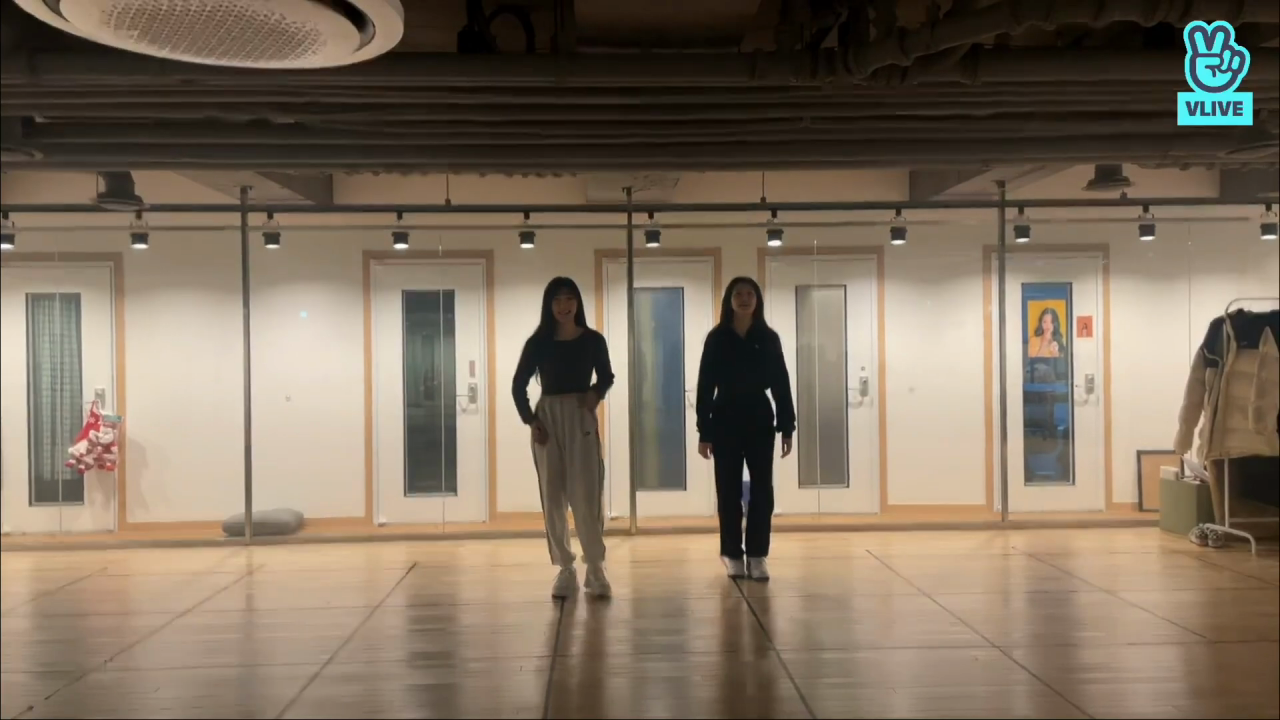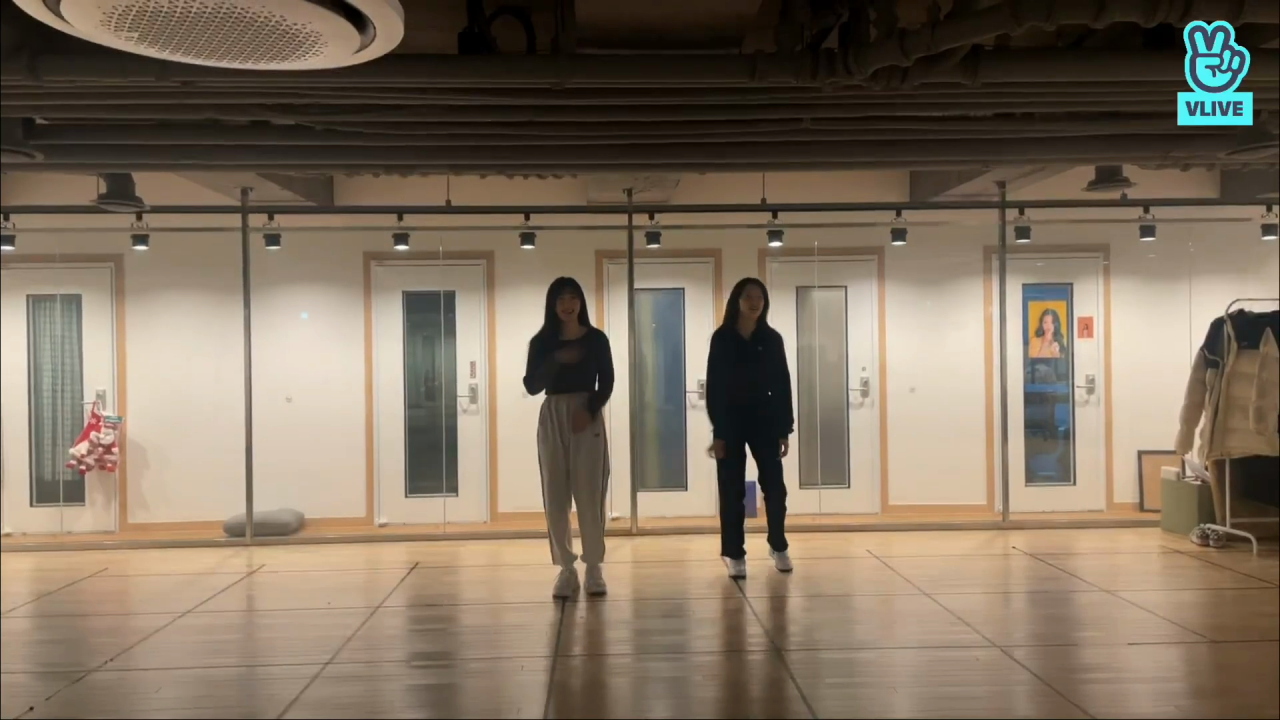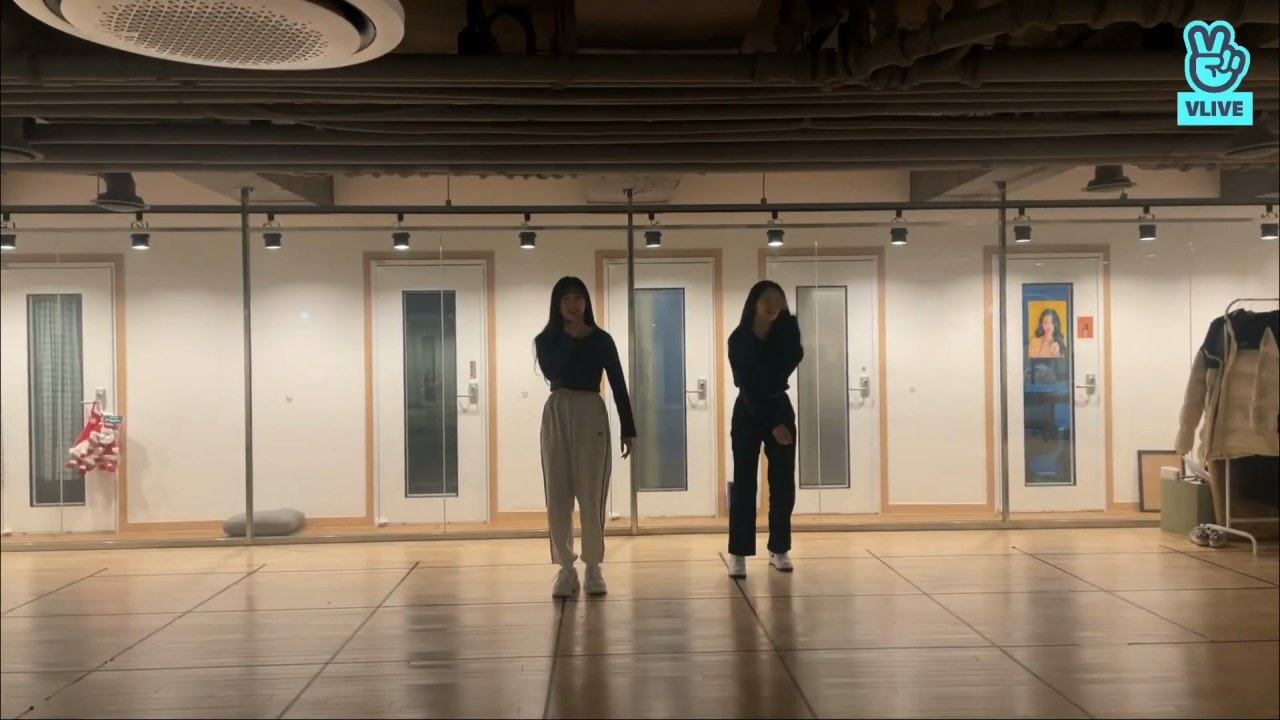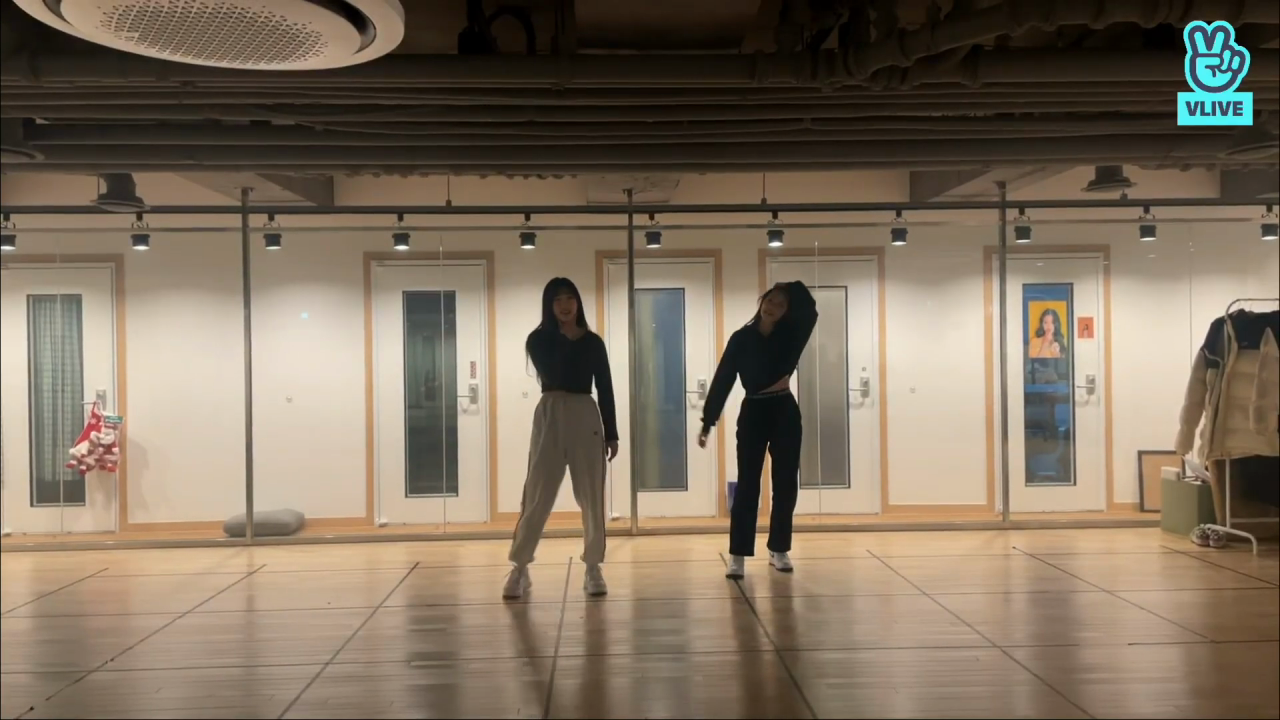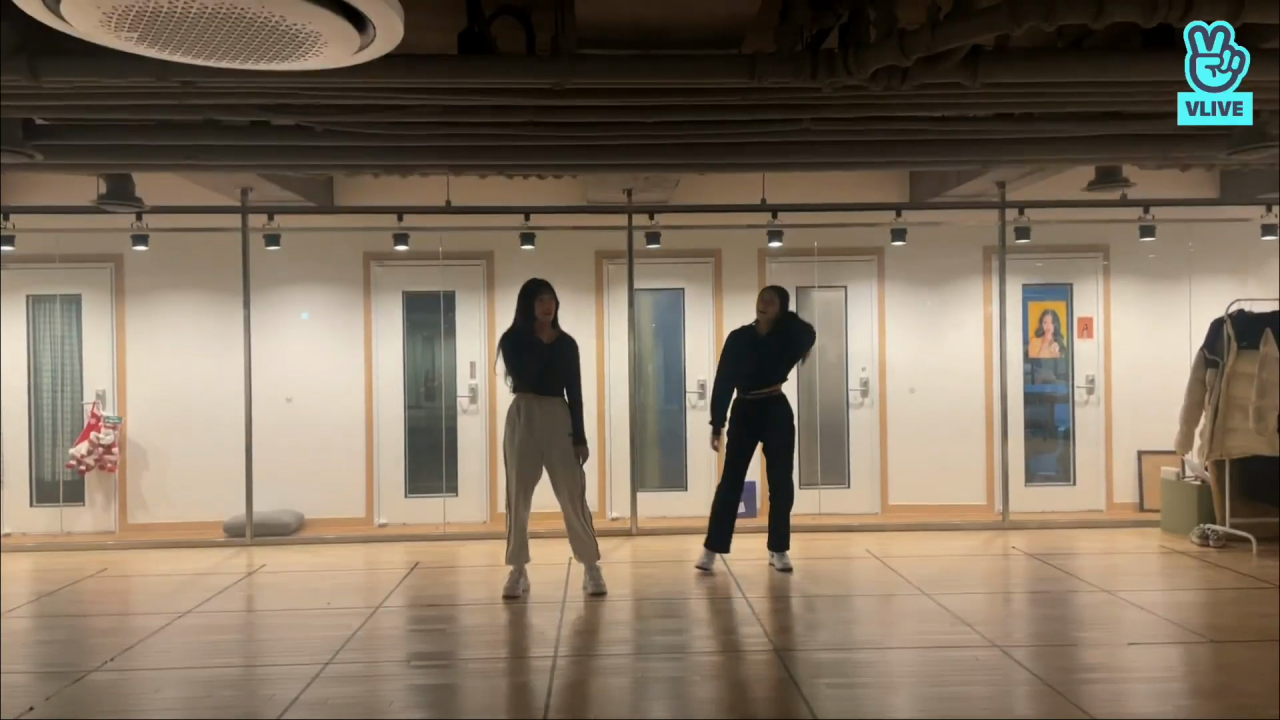
dt=0.4s
person 1, frame 1
left shoulder: (593, 340)
right shoulder: (538, 342)
left elbow: (607, 377)
right elbow: (519, 385)
left wrist: (597, 391)
right wrist: (530, 420)
left hip: (581, 416)
right hip: (548, 418)
left knee: (586, 493)
right knee: (553, 498)
left ankle: (595, 566)
right ankle: (565, 569)
person 1, frame 2
left shoulder: (596, 339)
right shoulder: (542, 342)
left elbow: (607, 382)
right elbow: (530, 385)
left wrist: (591, 410)
right wrist: (556, 361)
left hip: (587, 419)
right hip: (552, 418)
left knee: (590, 495)
right knee: (555, 497)
left ankle: (593, 567)
right ankle: (566, 569)
person 1, frame 3
left shoulder: (601, 339)
right shoulder: (547, 340)
left elbow: (618, 384)
right elbow: (551, 372)
left wrist: (628, 429)
right wrist: (570, 337)
left hip: (592, 414)
right hip: (556, 414)
left knee: (591, 495)
right knee: (558, 496)
left ankle: (593, 568)
right ankle: (566, 569)
person 1, frame 4
left shoulder: (593, 342)
right shoulder: (539, 340)
left elbow: (605, 388)
right elbow: (550, 372)
left wrist: (611, 433)
right wrist: (565, 339)
left hip: (585, 416)
right hip: (549, 415)
left knee: (591, 496)
right knee: (537, 494)
left ankle: (593, 568)
right ankle: (520, 568)
person 1, frame 5
left shoulder: (567, 343)
right shoulder: (513, 340)
left elbow: (575, 392)
right elbow: (521, 376)
left wrist: (580, 438)
right wrist: (541, 344)
left hip: (558, 417)
right hip: (523, 417)
left knee: (573, 496)
right knee: (518, 497)
left ankle: (591, 567)
right ankle: (518, 570)
person 2, frame 1
left shoulder: (768, 338)
right shoulder: (717, 338)
left elbow: (780, 383)
right elbow: (706, 386)
left wrist: (786, 427)
right wrist: (704, 431)
left hip: (759, 415)
right hip: (726, 416)
left knee: (762, 488)
right knee: (729, 489)
left ankle: (757, 555)
right ankle: (733, 554)
person 2, frame 2
left shoulder: (772, 339)
right shoulder: (722, 338)
left elbow: (782, 384)
right elbow: (715, 387)
left wrist: (784, 429)
right wrist: (718, 431)
left hip: (764, 415)
right hip: (731, 417)
left knee: (774, 485)
right knee: (731, 489)
left ankle: (778, 547)
right ankle: (734, 555)
person 2, frame 3
left shoulder: (785, 335)
right shoulder: (739, 339)
left elbow: (793, 360)
right elbow: (747, 385)
left wrist: (788, 317)
right wrist: (771, 423)
left hip: (781, 410)
right hip: (748, 414)
left knee: (783, 485)
right knee: (744, 485)
left ankle: (779, 549)
right ankle: (738, 554)
person 2, frame 4
left shoulder: (790, 334)
right shoulder: (741, 339)
left elbow: (808, 311)
right elbow: (722, 380)
left wrist: (791, 289)
right wrist: (707, 422)
left hip: (784, 411)
right hip: (753, 412)
left knee: (786, 484)
right knee: (747, 485)
left ankle: (779, 549)
right ankle: (738, 554)
person 2, frame 5
left shoulder: (785, 339)
right shoulder: (738, 338)
left elbow: (808, 335)
right elbow: (723, 381)
left wrist: (785, 317)
right wrist: (716, 424)
left hip: (777, 412)
right hip: (744, 412)
left knee: (781, 484)
right knee: (730, 482)
left ankle: (778, 550)
right ankle: (712, 548)
